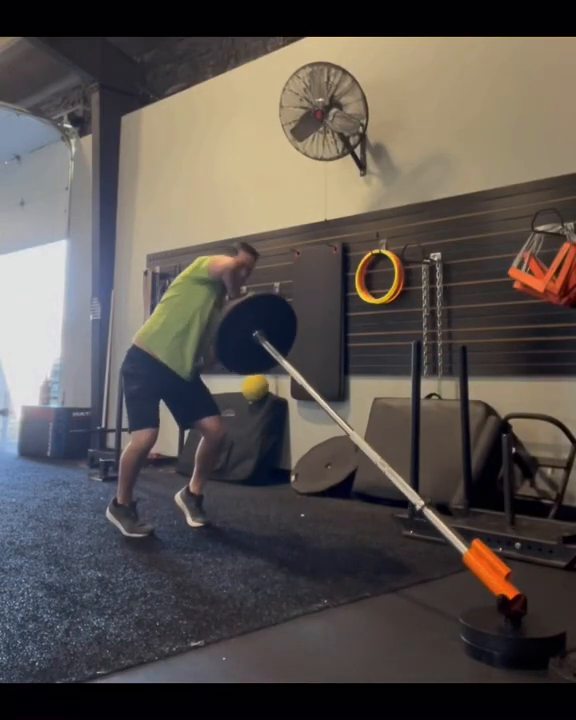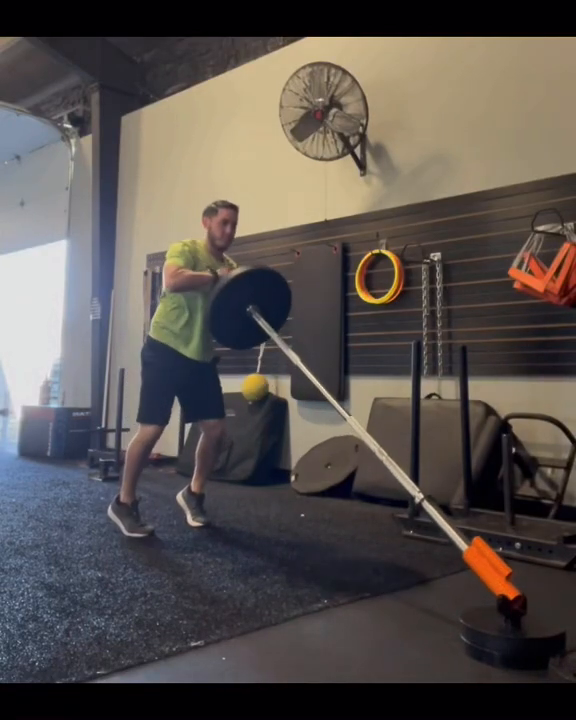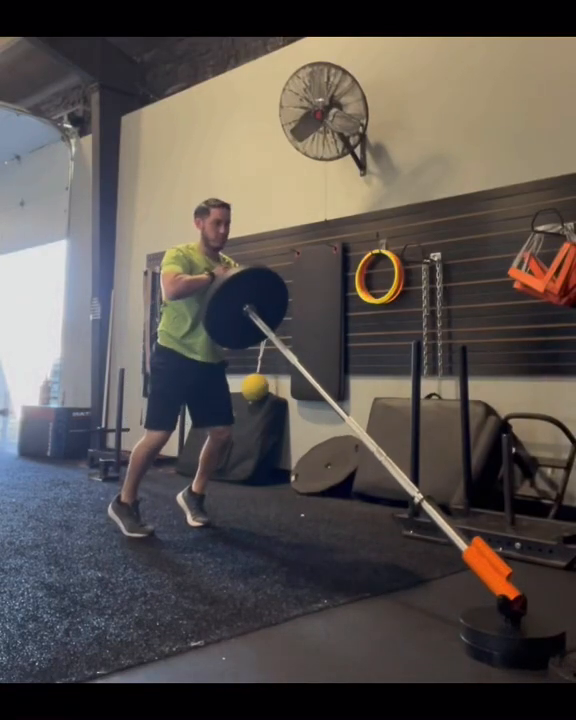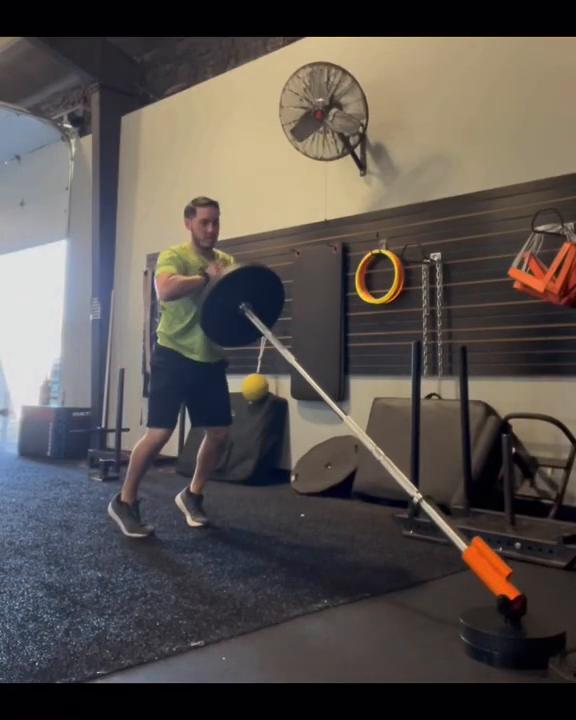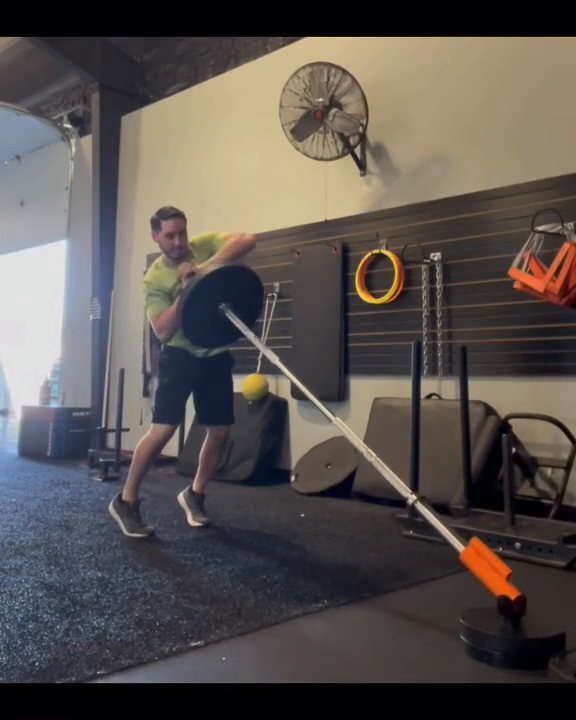
dt=0.3s
person 1, frame 1
left shoulder: (220, 304)
right shoulder: (202, 269)
left elbow: (208, 356)
right elbow: (227, 266)
right wrist: (235, 298)
left hip: (181, 369)
right hip: (145, 362)
left knee: (215, 431)
right knee: (145, 437)
left ankle: (192, 495)
right ankle: (121, 505)
person 1, frame 2
left shoulder: (230, 267)
right shoulder: (184, 249)
right elbow: (172, 283)
right wrist: (214, 276)
left hip: (201, 357)
right hip: (165, 350)
left knee: (215, 429)
right knee: (151, 429)
left ankle: (193, 494)
right ankle: (123, 503)
person 1, frame 3
left shoulder: (231, 266)
right shoulder: (180, 254)
right elbow: (172, 290)
right wrist: (211, 276)
left hip: (210, 360)
right hip: (174, 357)
left knee: (222, 433)
right knee: (158, 435)
left ankle: (194, 495)
right ankle: (124, 503)
person 1, frame 4
left shoulder: (226, 261)
right shoulder: (173, 255)
right elbow: (166, 291)
right wrist: (208, 276)
left hip: (211, 359)
right hip: (173, 356)
left knee: (218, 433)
right knee: (159, 433)
left ankle: (192, 496)
right ankle: (124, 502)
person 1, frame 5
left shoulder: (204, 245)
right shoulder: (154, 278)
left elbow: (247, 240)
right elbow: (163, 332)
left wrist: (206, 266)
right wrist: (183, 292)
left hip: (217, 355)
right hip: (181, 355)
left knee: (220, 431)
right knee: (162, 430)
left ankle: (194, 495)
right ankle: (125, 501)
